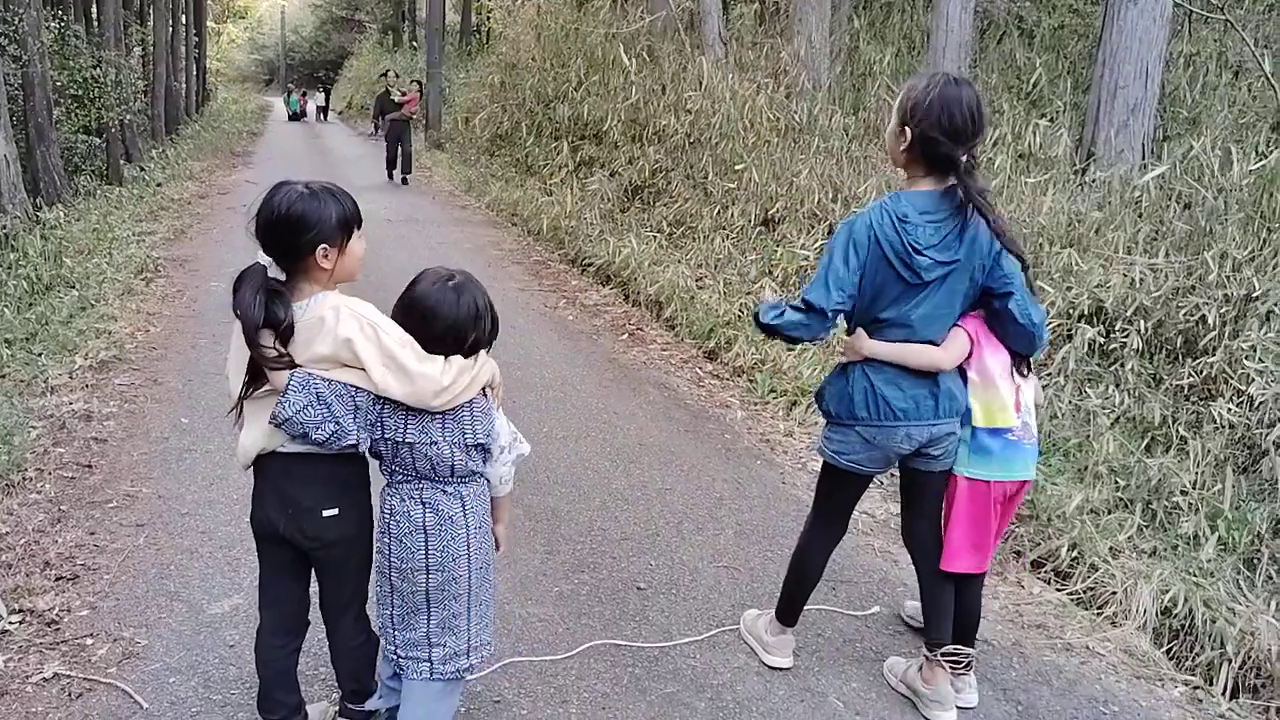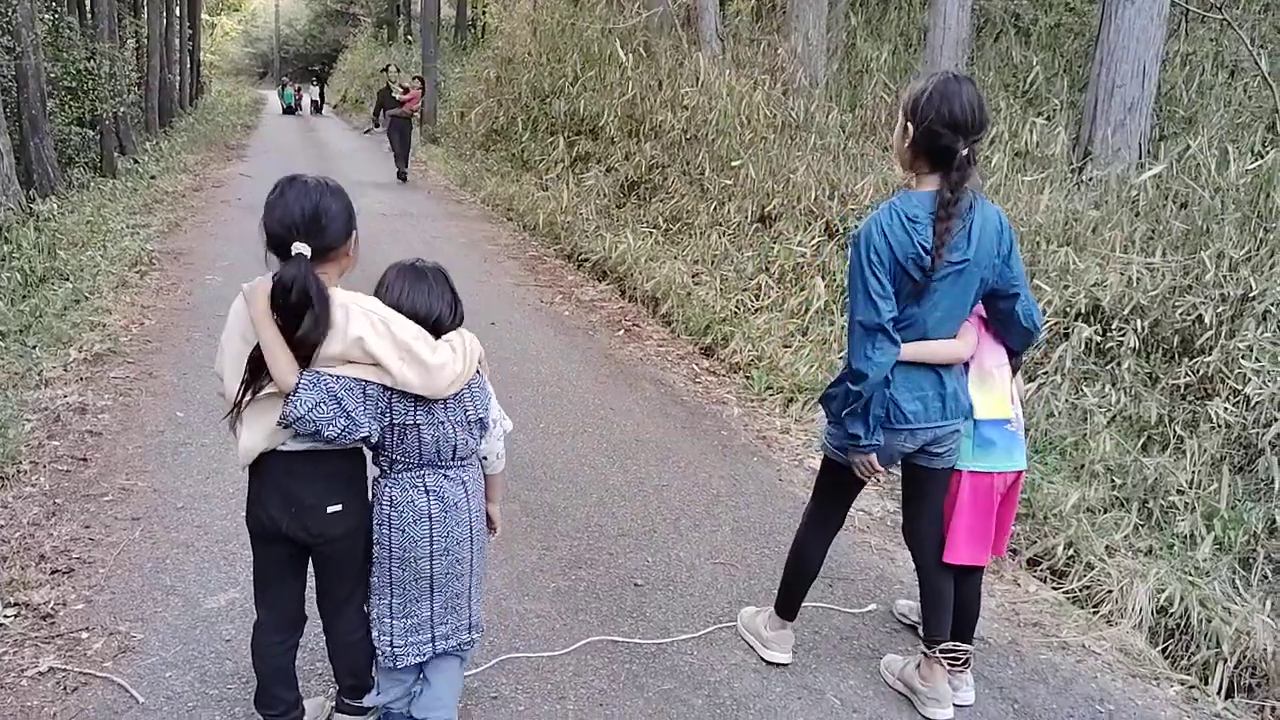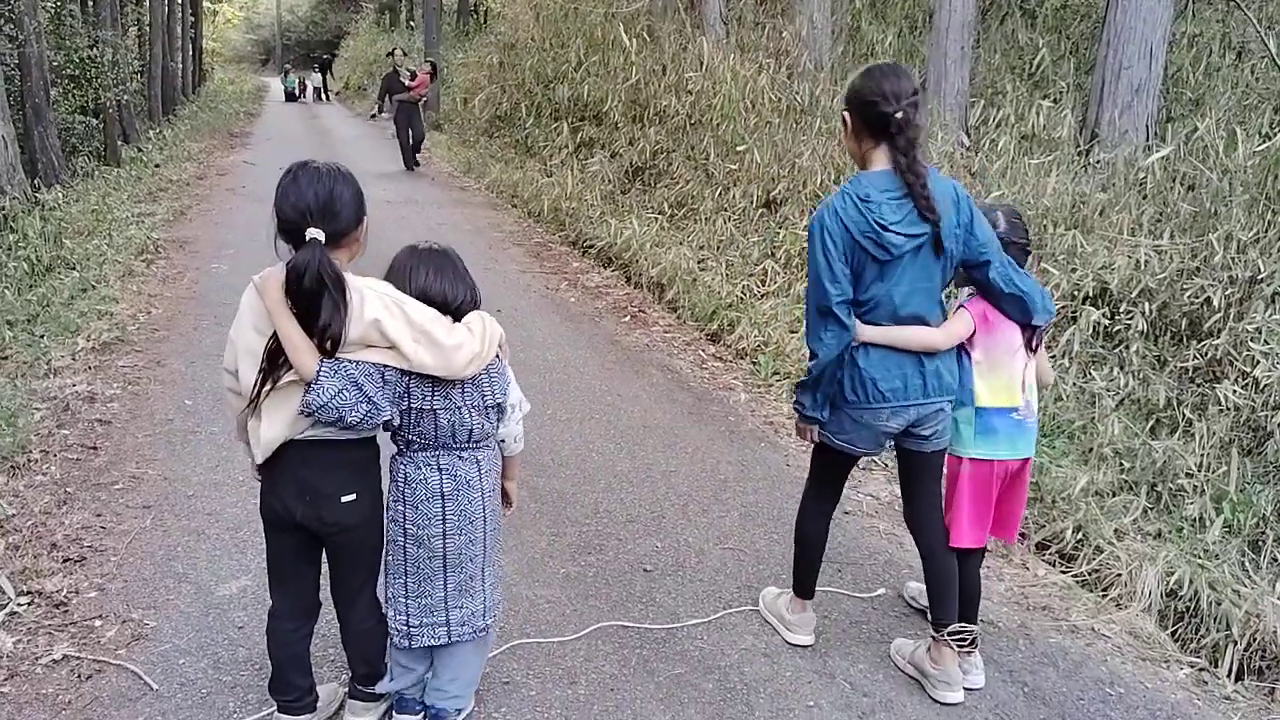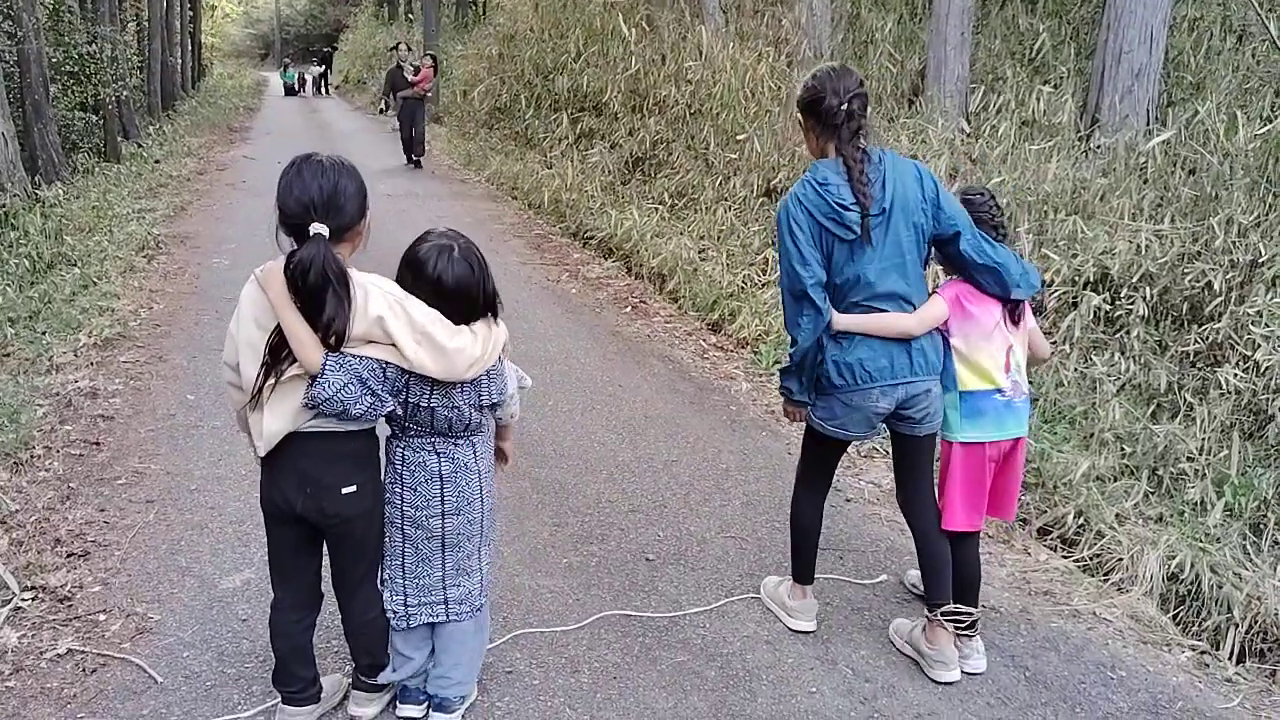
dt=0.4s
person 1, frame 1
left shoulder: (869, 226)
right shoulder: (982, 226)
left elbow: (814, 317)
right elbow: (1018, 316)
left wrist: (767, 314)
right wrist: (1030, 351)
left hip: (871, 409)
right hip: (940, 411)
left knee: (825, 524)
right knee: (927, 536)
left ankle: (780, 631)
person 1, frame 2
left shoulder: (882, 229)
right shoulder: (991, 224)
left elbow: (871, 343)
right elbow: (1017, 315)
left wrist: (861, 434)
right wrist: (1008, 354)
left hip: (885, 410)
right hip: (945, 411)
left knee: (823, 517)
right knee: (928, 533)
left ankle: (778, 626)
person 1, frame 3
left shoulder: (836, 212)
right shoulder: (947, 199)
left elbow: (830, 321)
right elbow: (999, 278)
left wrist: (812, 404)
right wrist: (1037, 313)
left hip: (863, 390)
right hip: (932, 388)
left knee: (820, 496)
right knee: (927, 514)
left ankle: (798, 608)
right ankle: (945, 656)
person 1, frame 4
left shoulder: (801, 203)
right shoulder: (914, 178)
left elbow: (807, 306)
right elbow: (972, 249)
left wrist: (796, 385)
right wrist: (1027, 284)
left hip: (850, 374)
right hip: (919, 369)
left knee: (812, 481)
right knee: (919, 495)
left ankle: (800, 594)
right ankle: (939, 636)
person 2, frame 1
left shoulder: (258, 311)
right shoulder: (350, 322)
left elbow: (245, 389)
right elbow: (429, 383)
right wrist: (484, 369)
left hip: (271, 486)
right hip: (334, 490)
left knee: (279, 614)
right knee: (346, 612)
person 2, frame 2
left shoulder: (250, 305)
right shoulder: (357, 318)
left elbow: (233, 384)
right elbow: (438, 372)
right wrist: (469, 345)
left hip: (267, 484)
right hip: (333, 486)
left knee: (276, 611)
right knee: (345, 607)
person 2, frame 3
left shoulder: (261, 295)
right shoulder: (372, 304)
left elbow: (236, 381)
right elbow: (456, 352)
right wrist: (487, 328)
left hip: (281, 473)
right hip: (347, 474)
left knee: (289, 599)
right knee: (357, 594)
person 2, frame 4
left shoulder: (259, 290)
right shoulder: (373, 300)
left elbow: (237, 377)
right elbow: (455, 355)
right wrist: (493, 331)
left hip: (281, 467)
right hip: (347, 466)
left knee: (291, 591)
right knee: (359, 586)
person 3, frame 1
left shoulder: (378, 396)
right shoulder: (479, 409)
left elbow: (294, 390)
right elbow: (499, 477)
right wrist: (500, 524)
left hip: (402, 529)
right hip: (461, 533)
left knee: (403, 623)
right knee: (446, 638)
person 3, frame 2
left shoulder: (373, 387)
right shoulder: (471, 383)
left elbow: (295, 384)
right elbow: (492, 454)
left wrist: (263, 313)
right wrist: (492, 502)
left hip: (398, 519)
right hip: (458, 518)
left knee: (396, 613)
right knee: (453, 619)
person 3, frame 3
left shoulder: (393, 370)
right shoulder: (489, 364)
left elbow: (316, 372)
right elbow: (511, 435)
left wrist: (276, 302)
right wrist: (509, 480)
left hip: (415, 499)
right hip: (473, 498)
left knee: (411, 595)
right knee: (466, 597)
person 3, frame 4
left shoulder: (395, 360)
left elbow: (319, 365)
right elbow: (506, 411)
left wrist: (278, 295)
right wrist: (503, 441)
left hip: (409, 486)
right hip: (467, 485)
left knee: (408, 581)
right knee: (462, 585)
person 4, frame 1
left shoulder: (972, 325)
left elbow: (941, 358)
right elbow: (1035, 395)
left wrist: (870, 347)
left hip: (981, 460)
right hip: (1020, 457)
left knee: (965, 561)
right knee: (973, 556)
left ankle: (959, 675)
person 4, frame 2
left shoulder: (971, 319)
left elbow: (958, 349)
right elbow: (1017, 389)
left hip: (978, 456)
right hip: (1008, 453)
left knee: (967, 557)
right knee: (965, 550)
left ankle: (957, 669)
person 4, frame 3
left shoulder: (976, 309)
left elbow: (938, 339)
right elbow: (1045, 377)
left wrist: (865, 332)
left hip: (980, 444)
right hip: (1018, 442)
left knee: (966, 542)
right knee: (971, 536)
left ankle: (966, 654)
person 4, frame 4
left shoulder: (955, 293)
right shoulder: (1013, 291)
left elbow: (913, 325)
right elbow: (1041, 351)
left wrist: (842, 321)
left hip: (972, 427)
right hip: (1011, 421)
left knee: (961, 526)
right knee: (965, 518)
left ankle: (966, 638)
right ankle: (945, 583)
